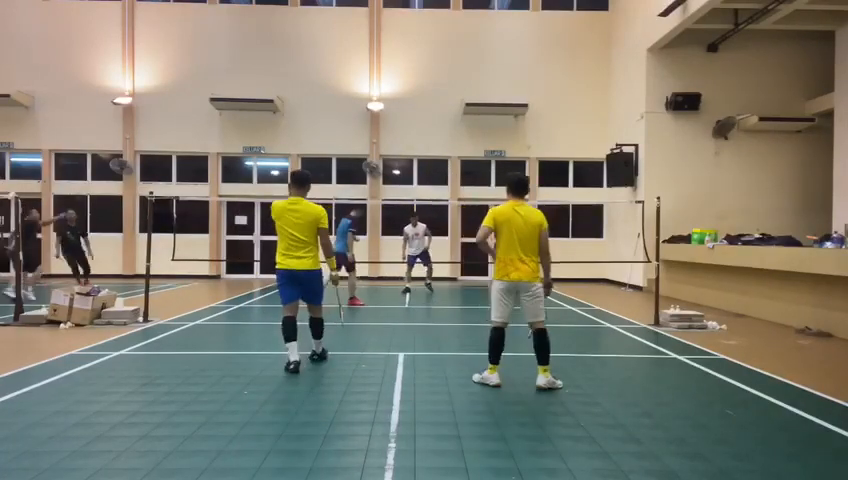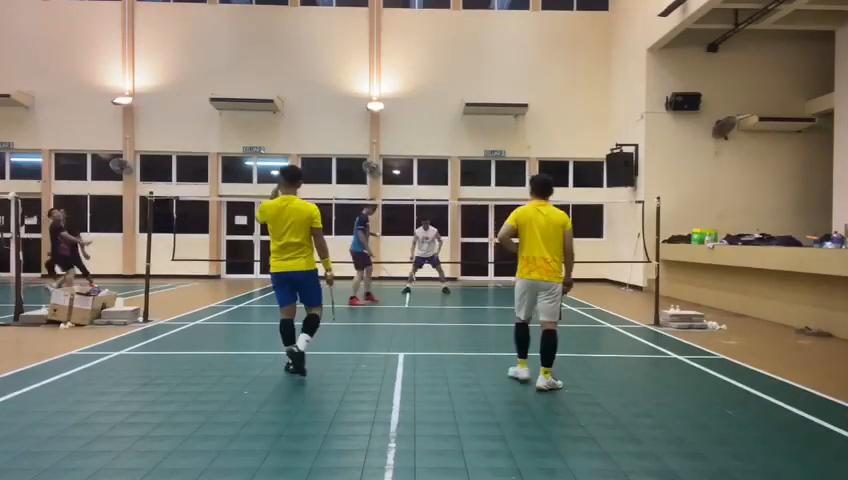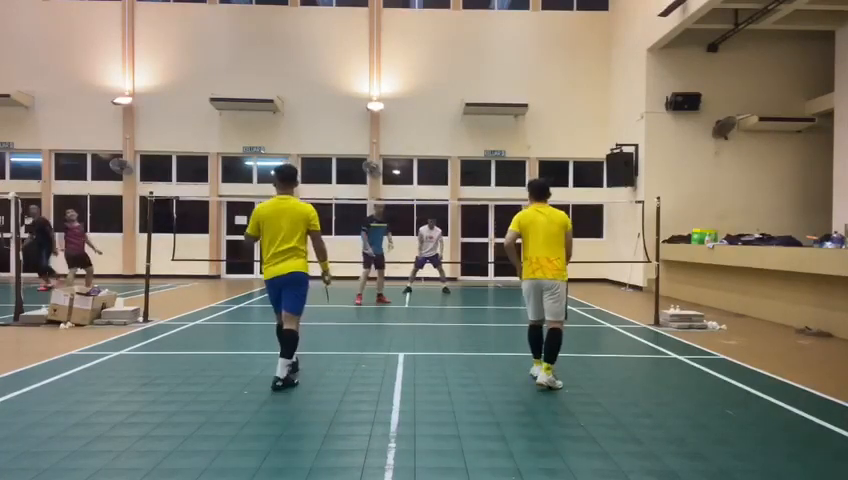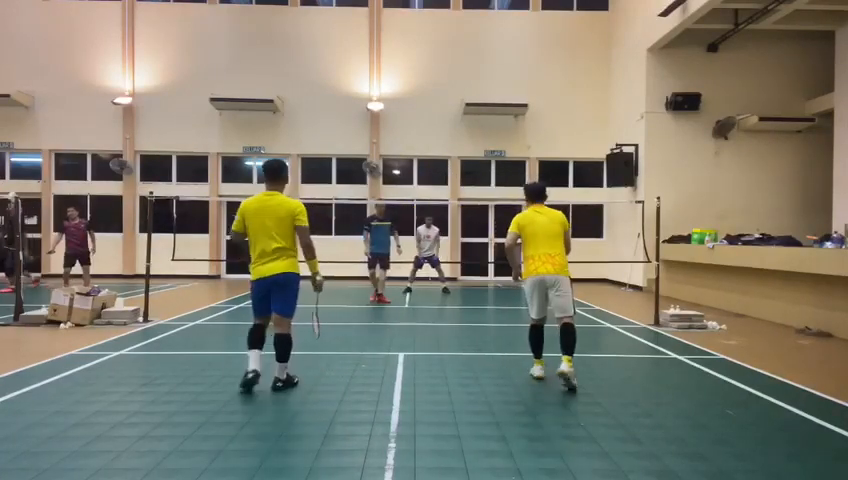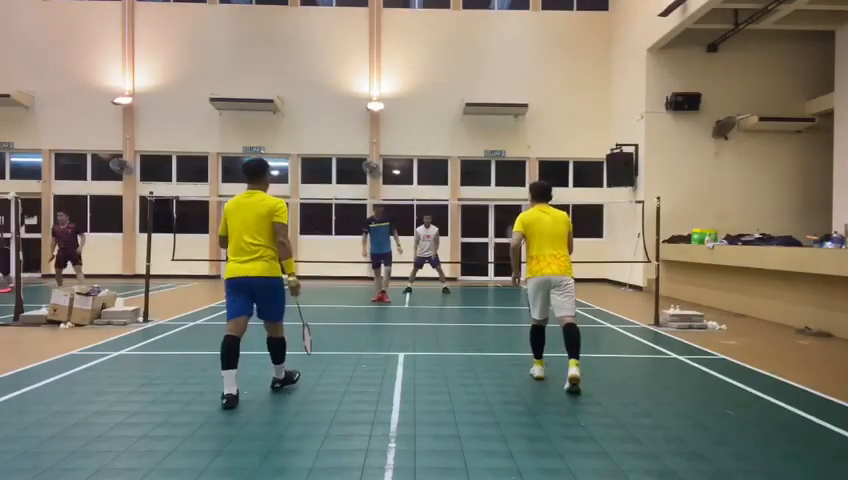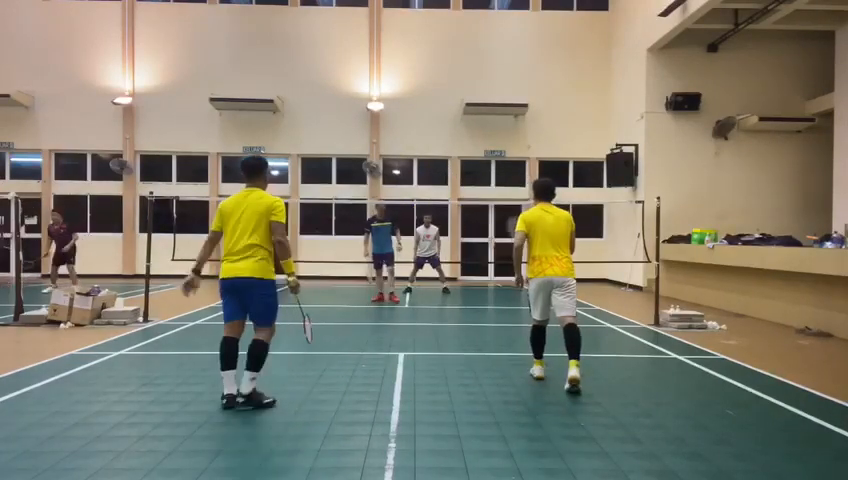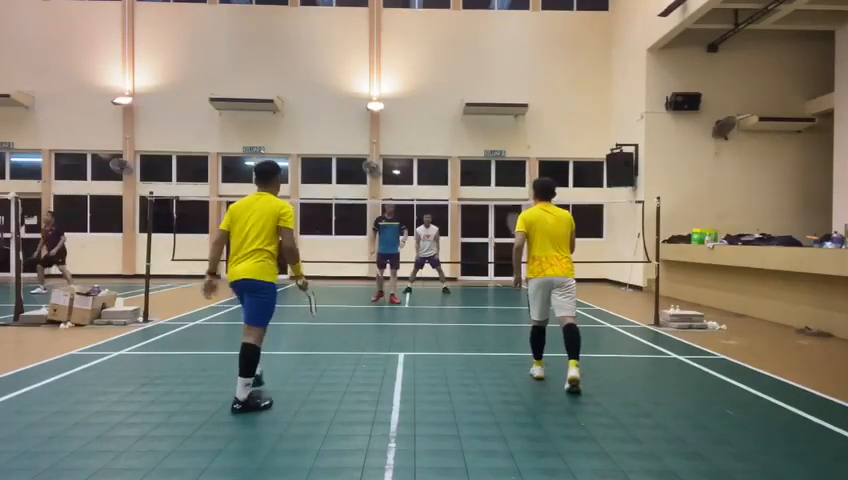
dt=0.3s
person 1, frame 1
left shoulder: (277, 207)
right shoulder: (318, 211)
right elbow: (325, 242)
left wrist: (290, 197)
right wrist: (333, 269)
left hip: (285, 268)
right hip: (310, 268)
left knee: (289, 313)
right knee: (315, 310)
left ankle: (293, 359)
right ankle: (317, 351)
person 1, frame 2
left shoulder: (267, 207)
right shoulder: (310, 209)
left elbow: (260, 219)
right elbow: (319, 242)
left wrist: (274, 199)
right wrist: (328, 269)
left hip: (279, 270)
right hip: (305, 269)
left knee: (287, 315)
right knee: (314, 310)
left ankle: (292, 359)
right ankle: (300, 347)
person 1, frame 3
left shoulder: (261, 209)
right shoulder: (307, 210)
left elbow: (248, 240)
right elbow: (318, 244)
right wrist: (326, 270)
left hip: (272, 274)
right hip: (296, 272)
left knee: (281, 320)
right knee: (290, 322)
left ankle: (289, 363)
right ankle: (281, 375)
person 1, frame 4
left shoulder: (247, 206)
right shoulder: (294, 206)
left elbow: (235, 237)
right elbow: (306, 242)
right wrist: (315, 273)
left hip: (259, 273)
right hip: (286, 272)
left knee: (260, 322)
right knee: (282, 325)
left ankle: (253, 368)
right ankle: (281, 377)
person 1, frame 5
left shoulder: (230, 206)
right shoulder: (275, 204)
left elbow: (223, 242)
right elbow: (282, 240)
right wrist: (291, 274)
left hip: (235, 275)
right hip: (266, 274)
left knee: (234, 330)
right knee: (275, 327)
left ankle: (229, 391)
right ankle: (280, 376)
person 1, frame 6
left shoulder: (226, 204)
right shoulder: (273, 203)
left elbow: (211, 240)
right elbow: (280, 239)
left wrist: (195, 272)
right wrist: (290, 273)
left hip: (228, 275)
right hip: (258, 274)
left knee: (231, 333)
right knee: (264, 331)
left ankle: (229, 392)
right ankle: (247, 391)
person 1, frame 7
left shoulder: (237, 206)
right shoulder: (282, 207)
left elbow: (218, 241)
right elbow: (288, 245)
left wrist: (211, 273)
right wrist: (299, 275)
left hip: (236, 275)
right hip: (260, 275)
left knee: (252, 328)
right knee: (254, 333)
left ankle: (252, 374)
right ankle: (243, 397)
person 2, frame 1
left shoulder: (496, 212)
right shoulder: (538, 216)
left elbow: (480, 239)
right elbow: (544, 251)
left wrist: (492, 253)
right wrist: (547, 277)
left hip: (504, 278)
right hip: (530, 279)
left knee: (498, 325)
right knee: (538, 326)
left ankle: (492, 373)
right ankle: (544, 375)
person 2, frame 2
left shoulder: (520, 213)
right shoulder: (562, 217)
left elbow: (502, 237)
right elbow: (569, 252)
left wrist: (518, 250)
right wrist: (568, 276)
left hip: (526, 276)
right hip: (552, 278)
left knee: (522, 320)
right knee: (549, 326)
left ankle: (521, 367)
right ankle: (545, 376)
person 2, frame 3
left shoulder: (522, 217)
right shoulder: (562, 217)
left elbow: (508, 243)
right elbow: (569, 250)
left wrist: (518, 265)
left hip: (531, 276)
right hip: (555, 276)
left knee: (535, 322)
right knee: (555, 324)
left ankle: (537, 366)
right ankle: (546, 372)
person 2, frame 4
left shoulder: (520, 218)
right shoulder: (560, 216)
left elbow: (509, 245)
right elbow: (568, 248)
left wrist: (515, 268)
left hip: (533, 275)
right hip: (558, 273)
left knee: (536, 321)
right knee: (566, 319)
left ankle: (538, 365)
right ankle: (566, 362)
person 2, frame 5
left shoulder: (524, 217)
right shoulder: (564, 217)
left elbow: (514, 245)
left wrist: (515, 270)
left hip: (537, 275)
right hip: (562, 274)
left knee: (538, 321)
right knee: (568, 319)
left ankle: (538, 366)
right ankle: (573, 365)
person 2, frame 6
left shoulder: (527, 216)
right shoulder: (566, 216)
left elbow: (518, 244)
left wrist: (517, 272)
left hip: (538, 276)
right hip: (564, 275)
left knee: (539, 322)
right knee: (569, 320)
left ankle: (538, 366)
right ankle: (573, 367)
person 2, frame 7
left shoulder: (527, 216)
right shoulder: (567, 216)
left elbow: (518, 245)
left wrist: (516, 273)
left hip: (538, 276)
right hip: (564, 275)
left knee: (538, 322)
right knee: (568, 320)
left ankle: (538, 366)
right ankle: (573, 367)
